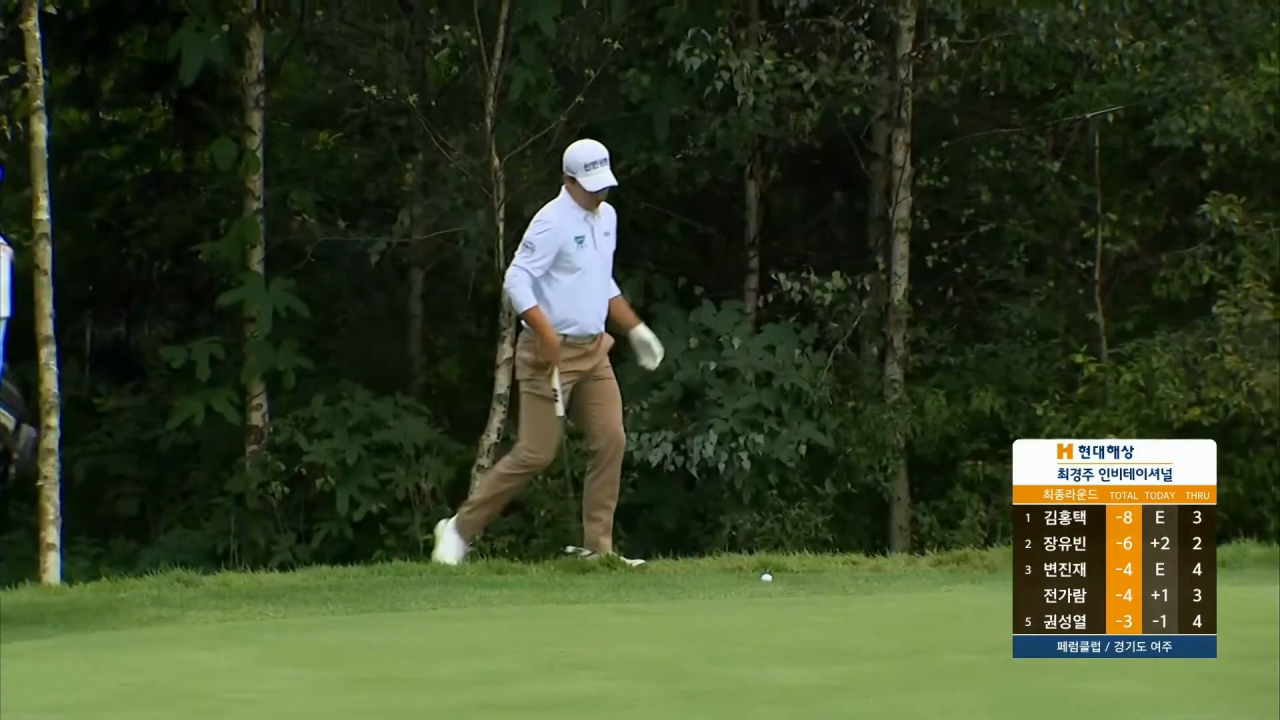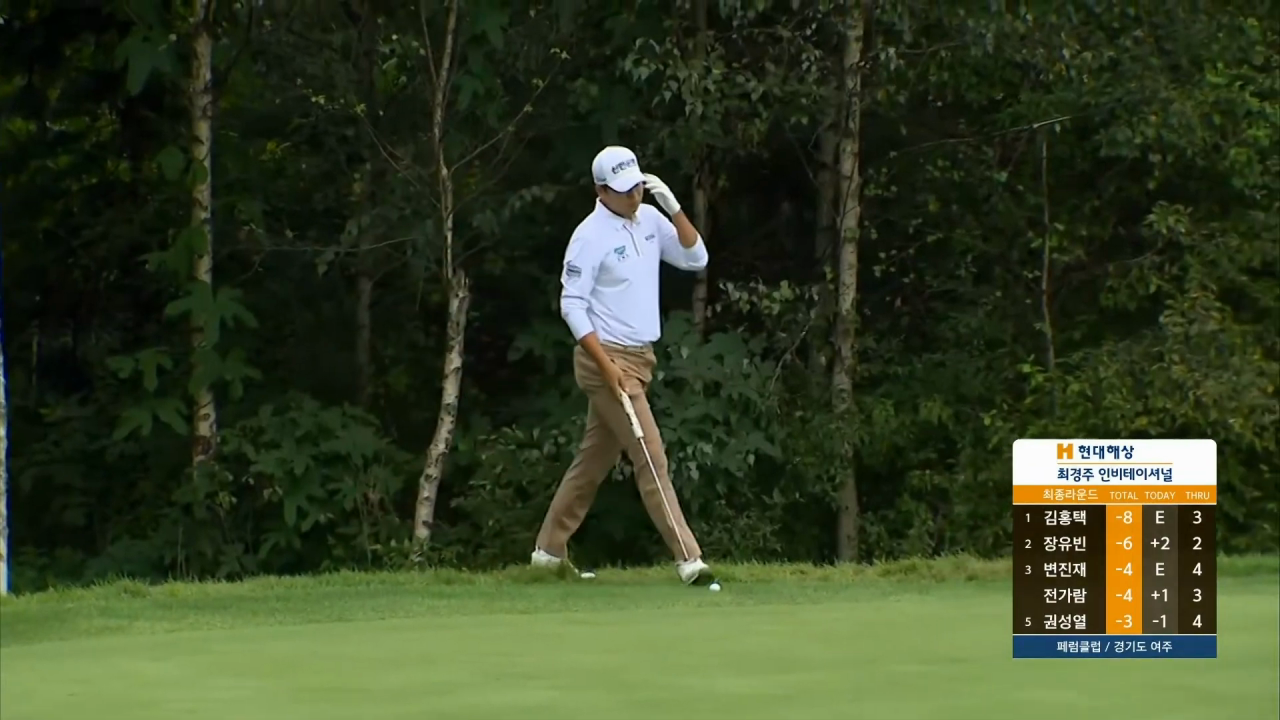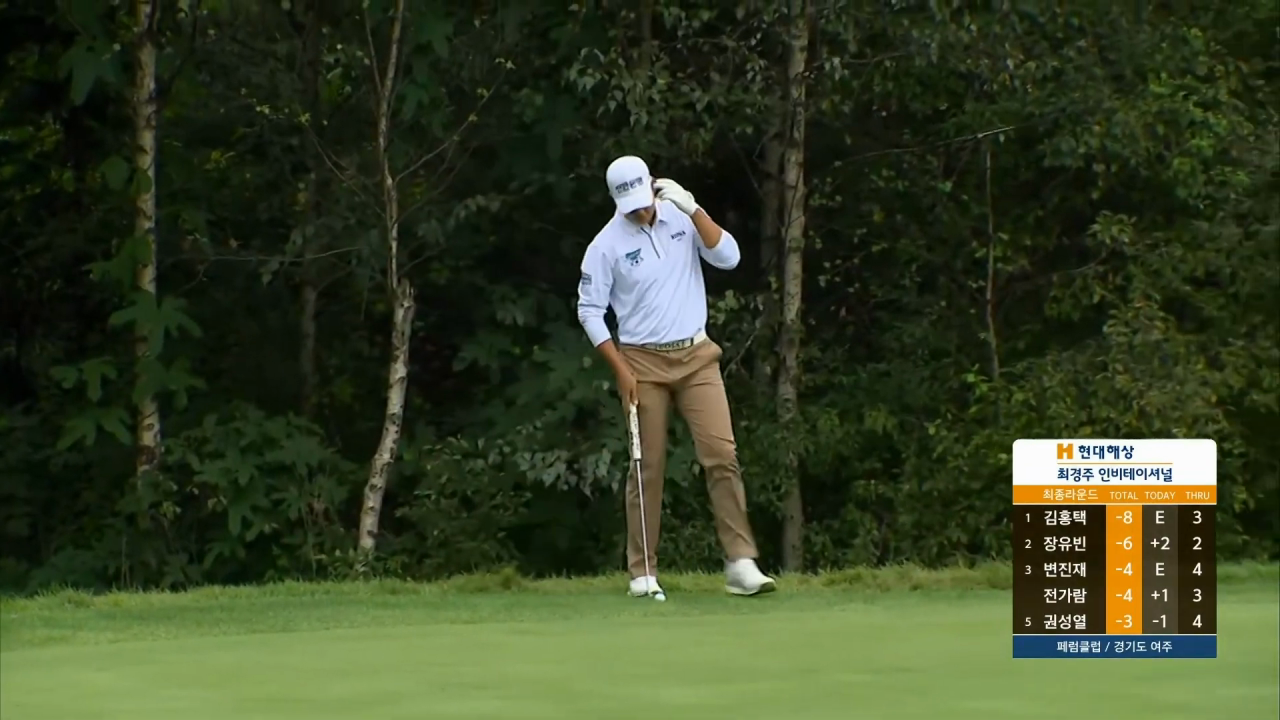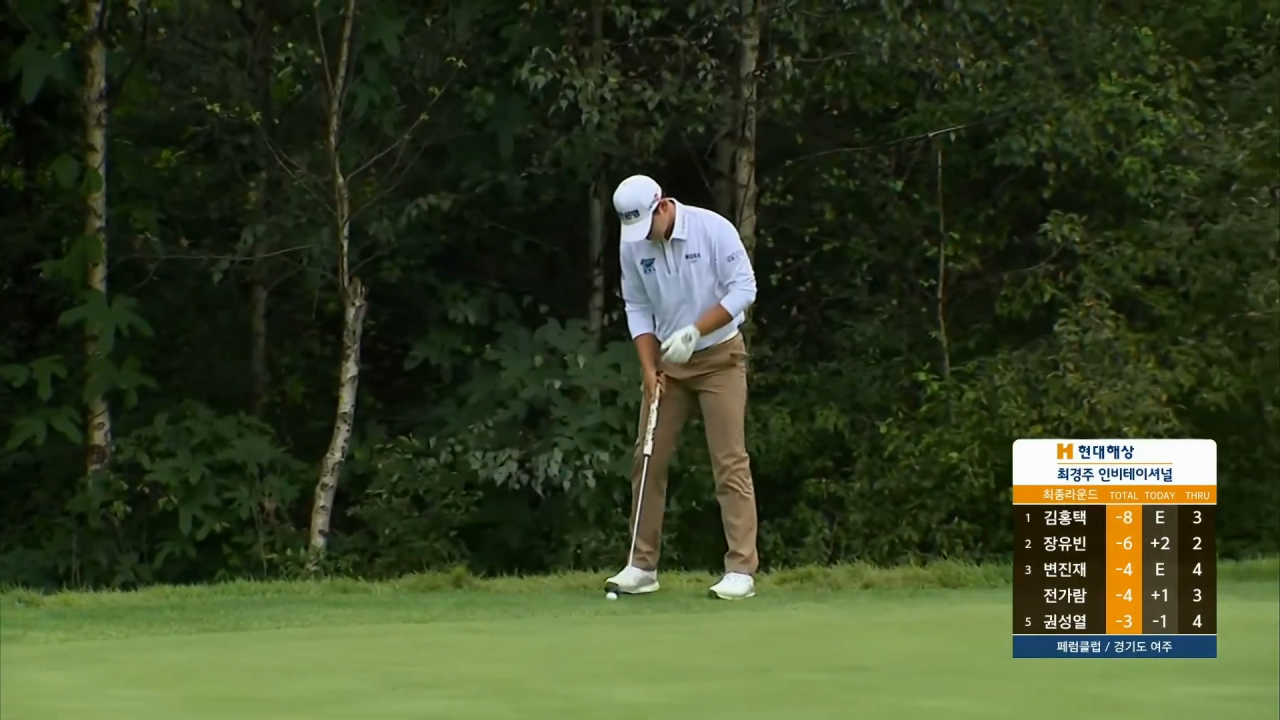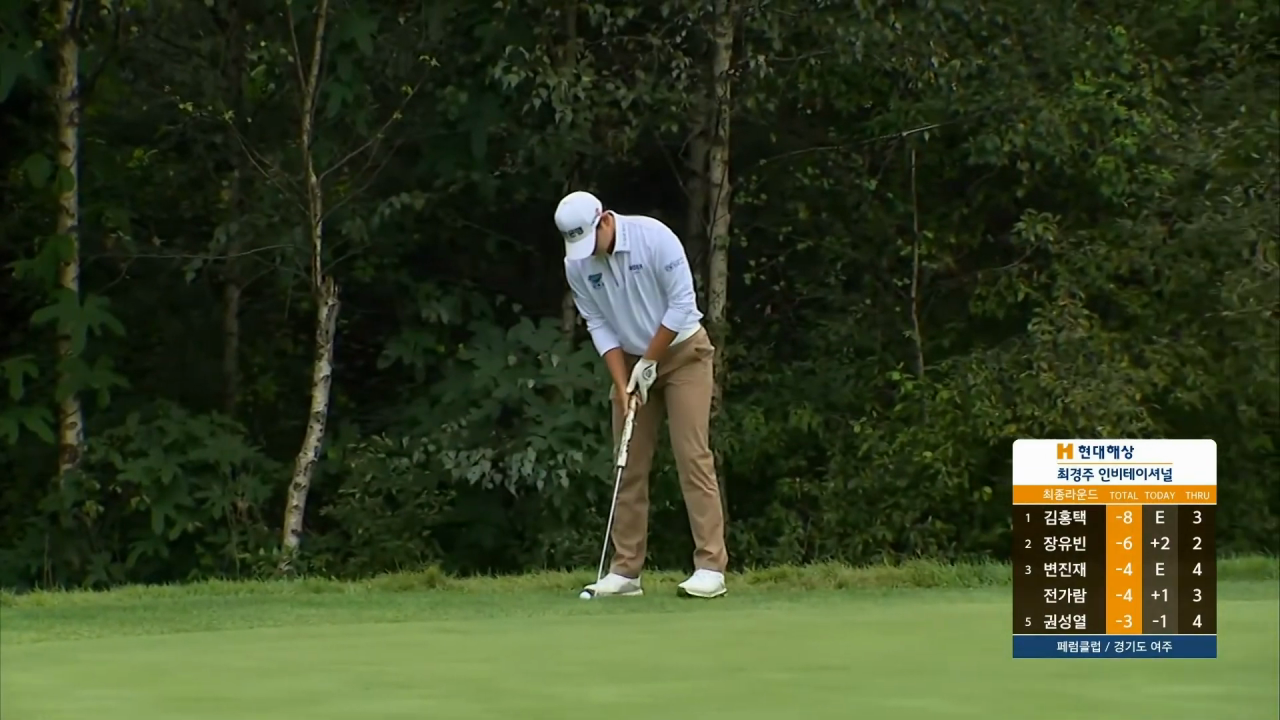
dt=0.5s
person 1, frame 1
left shoulder: (607, 216)
right shoulder: (552, 221)
right elbow: (516, 280)
left wrist: (635, 328)
right wrist: (546, 334)
left hip: (593, 350)
right hip: (546, 352)
left knee: (612, 445)
right knee: (535, 453)
left ankle: (597, 546)
right ankle: (459, 527)
person 1, frame 2
left shoulder: (649, 218)
right shoulder: (590, 236)
left elbow: (696, 259)
right elbow: (572, 306)
left wrist: (674, 209)
right wrist: (606, 363)
left hip: (638, 357)
right hip: (607, 360)
left knee: (595, 460)
right knee: (650, 456)
left ankle: (549, 549)
right ankle: (687, 557)
person 1, frame 3
left shoulder: (685, 214)
right shoulder: (605, 245)
left elbow: (729, 258)
right elbow: (590, 311)
left wrist: (691, 209)
right wrist: (619, 369)
left hip: (696, 356)
right hip: (642, 362)
left knee: (721, 453)
right knee: (648, 467)
left ankle: (742, 560)
right ankle: (641, 570)
person 1, frame 4
left shoulder: (714, 228)
right shoulder: (632, 246)
left elbow: (744, 290)
right elbow: (637, 309)
left wrist: (692, 331)
right wrist: (648, 368)
left hip: (719, 356)
right hip: (669, 361)
left knee: (729, 460)
right knee: (649, 457)
left ankle: (741, 569)
right ankle: (643, 565)
person 1, frame 5
left shoulder: (654, 236)
right shoulder: (576, 265)
left elbow: (682, 303)
right elbow: (599, 325)
left wrist: (649, 361)
right wrist: (621, 382)
left hip: (683, 352)
right hip: (631, 360)
left knee: (692, 454)
right knee: (630, 465)
left ankle: (711, 566)
right ankle: (626, 570)
